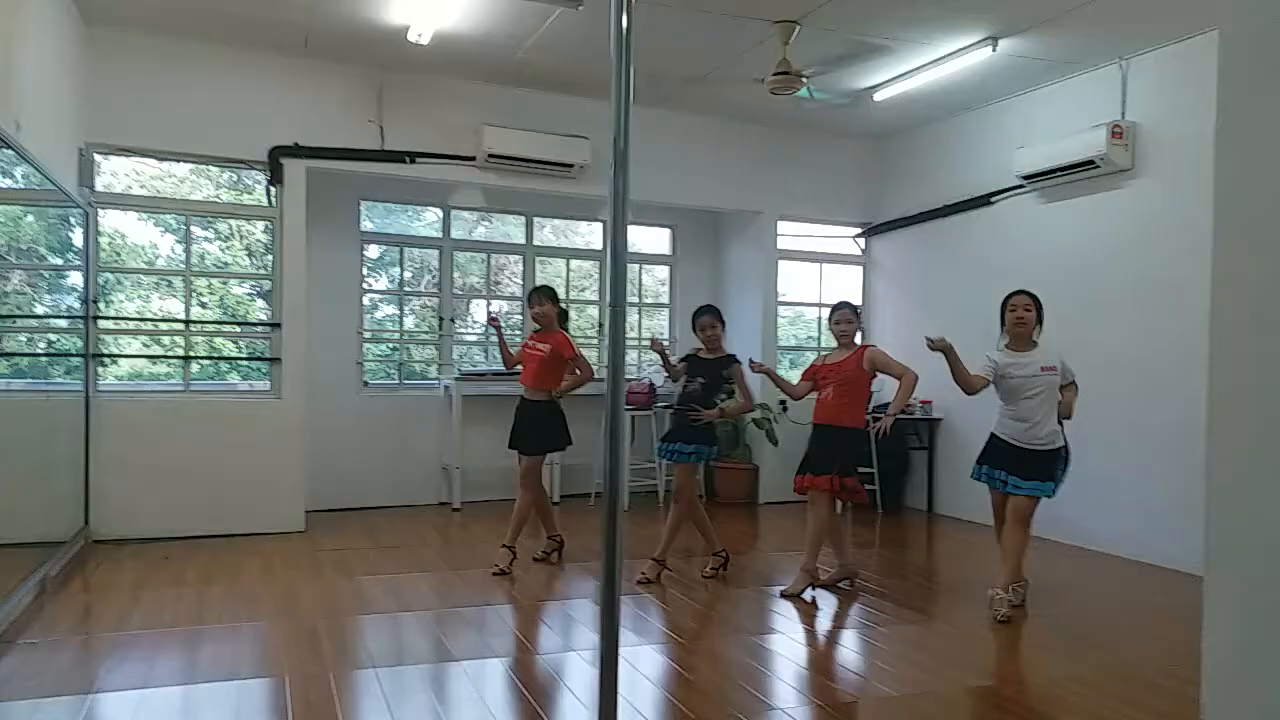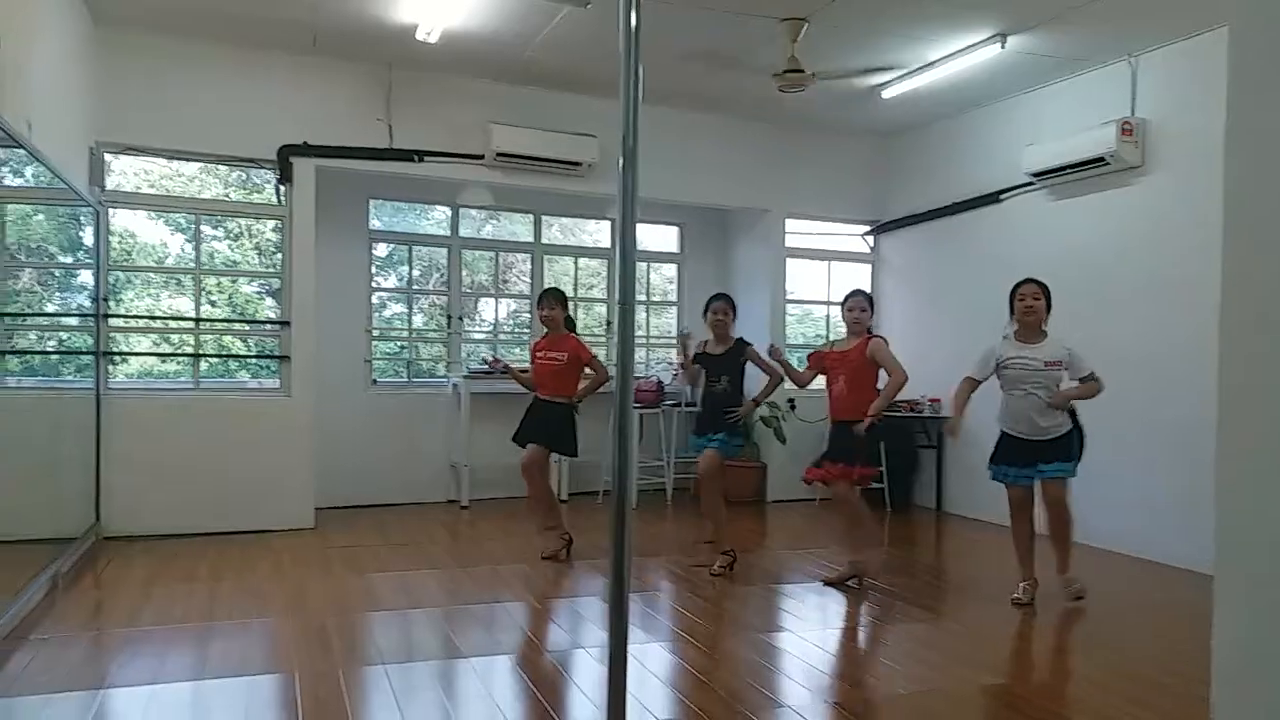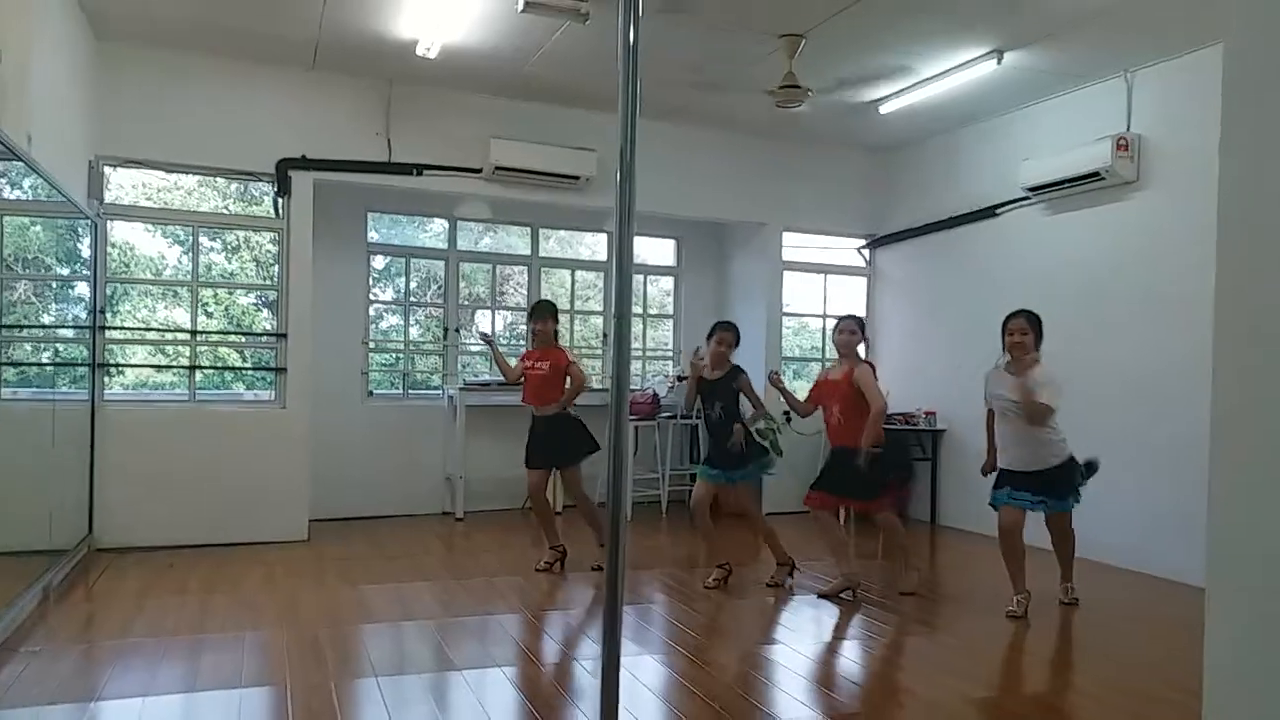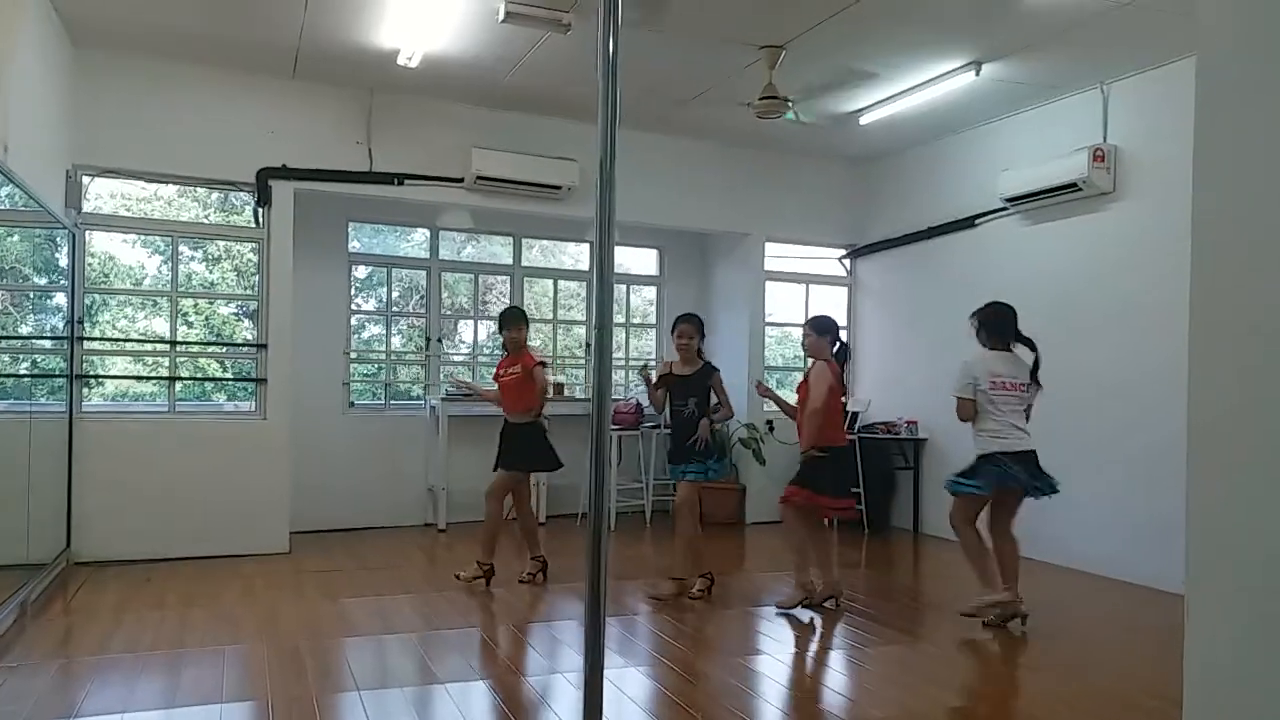
dt=0.3s
person 1, frame 1
left shoulder: (1054, 358)
right shoulder: (997, 360)
left elbow: (1071, 385)
right elbow: (971, 386)
left wrist: (1068, 401)
right wrist: (950, 354)
left hip: (1044, 450)
right hip: (1005, 445)
left knee: (1018, 516)
right knee: (1002, 515)
left ankle: (1002, 589)
right ankle: (1017, 581)
person 1, frame 2
left shoulder: (1062, 350)
right shoulder: (999, 350)
left elbow: (1095, 384)
right elbow: (969, 382)
left wrist: (1070, 394)
right wrist: (956, 416)
left hip: (1055, 438)
right hip: (1015, 438)
left knee: (1056, 501)
right knee: (1019, 507)
left ankle: (1065, 573)
right ankle: (1027, 579)
person 1, frame 3
left shoulder: (1044, 377)
right shoulder: (994, 374)
left elbow: (1039, 418)
left wrist: (1023, 378)
right wrist: (990, 454)
left hip: (1051, 466)
right hip: (1012, 468)
left knee: (1058, 530)
right knee: (1008, 527)
left ankle: (1066, 580)
right ankle: (1020, 593)
person 1, frame 4
left shoulder: (974, 364)
right shoulder: (1023, 367)
left elbow: (966, 414)
right elbow: (1026, 413)
left wrist: (965, 402)
left hip: (996, 458)
right hip: (1023, 456)
left knee: (961, 519)
right knee: (1001, 527)
left ankle: (995, 591)
right ankle: (1009, 599)
person 2, frame 1
left shoulder: (868, 355)
right shoulder: (822, 361)
left elbow: (909, 376)
right elbow: (797, 392)
left wrist: (891, 414)
right wrist: (770, 373)
left hip: (847, 435)
right hip: (821, 434)
left knee: (818, 498)
right knee: (823, 501)
left ankle: (807, 570)
right ankle: (845, 565)
person 2, frame 2
left shoulder: (874, 344)
right shoulder: (829, 350)
left elbow: (900, 376)
right elbow: (803, 380)
left wrist: (872, 413)
right wrist: (782, 362)
left hip: (860, 427)
right hip: (839, 428)
left knee: (844, 489)
right knee: (841, 491)
left ankle: (873, 547)
right ankle: (856, 562)
person 2, frame 3
left shoulder: (861, 370)
right shoulder: (825, 376)
left elbow: (878, 407)
right elbow: (805, 410)
left wrist: (866, 446)
right wrist: (783, 390)
left hip: (867, 455)
right hip: (840, 454)
left knee: (883, 515)
right knee: (822, 511)
left ankle: (907, 568)
right ankle: (847, 575)
person 2, frame 4
left shoulder: (821, 368)
right shoulder: (824, 370)
left elbow: (816, 407)
right elbow: (802, 414)
left wrist: (807, 447)
right wrist: (773, 396)
left hip: (824, 454)
right hip: (820, 453)
left knee: (791, 511)
right knee: (810, 519)
left ankle: (803, 585)
right ankle: (829, 583)
person 3, frame 1
left shoulder: (561, 340)
right shoulder: (533, 338)
left elbow: (587, 373)
right elbow: (509, 361)
left wrist: (559, 391)
right wrist: (499, 332)
left hip: (544, 412)
right hip: (526, 409)
left knee: (526, 480)
right knee: (532, 480)
left ankle: (508, 548)
right ankle: (553, 538)
person 3, frame 2
left shoulder: (574, 344)
right shoulder: (538, 345)
left elbow: (603, 374)
right elbow: (531, 382)
left wrist: (577, 397)
right wrist: (506, 369)
left hip: (558, 414)
right hip: (537, 410)
left knee: (529, 464)
right knee: (538, 476)
left ankle: (552, 526)
right ankle: (560, 533)
person 3, frame 3
left shoulder: (558, 354)
right shoulder: (528, 355)
left elbow: (580, 381)
right elbow: (511, 377)
left wrist: (562, 404)
right wrist: (493, 347)
left hip: (560, 427)
right hip: (539, 427)
left knee: (575, 493)
right knee: (534, 491)
left ankle: (605, 544)
right ankle: (556, 548)
person 3, frame 4
left shoulder: (528, 357)
right shoulder: (503, 364)
left elbow: (541, 384)
right elbow: (498, 397)
left wrist: (535, 413)
right wrist: (470, 387)
left hip: (527, 434)
right hip: (510, 432)
left knee: (494, 495)
right knee: (520, 500)
left ankle: (484, 564)
right ankle: (537, 559)
person 4, frame 1
left shoulder: (729, 363)
right shoulder: (693, 357)
left elbow: (747, 403)
right elbow: (674, 374)
left wrist: (719, 412)
right wrist: (663, 356)
left hip: (698, 432)
right hip: (680, 429)
left knee: (680, 494)
right knee: (687, 496)
left ankle: (658, 559)
right ankle: (718, 551)
person 4, frame 2
left shoulder: (741, 348)
right shoulder: (702, 349)
left elbow: (776, 375)
right elbow: (693, 381)
left wrist: (753, 403)
right wrist: (685, 353)
left hip: (729, 423)
right hip: (706, 421)
left knee: (707, 474)
right knee: (713, 485)
left ankle: (715, 541)
right ankle: (725, 550)
person 4, frame 3
left shoulder: (736, 375)
right shoulder: (699, 372)
left elbow: (759, 409)
right elbow: (688, 406)
left wrist: (742, 425)
right wrist: (694, 374)
left hip: (739, 451)
right hip: (715, 452)
left knee: (751, 513)
right knee: (698, 505)
left ankle: (784, 562)
right ankle: (722, 565)
person 4, frame 4
left shoulder: (709, 372)
right shoulder: (666, 371)
left elbow: (728, 411)
right elbow: (658, 407)
left wrist: (708, 420)
right wrist: (649, 384)
left hip: (700, 449)
right hip: (678, 448)
left knee: (682, 507)
right knee: (688, 511)
left ankle: (678, 579)
right ankle: (703, 574)
